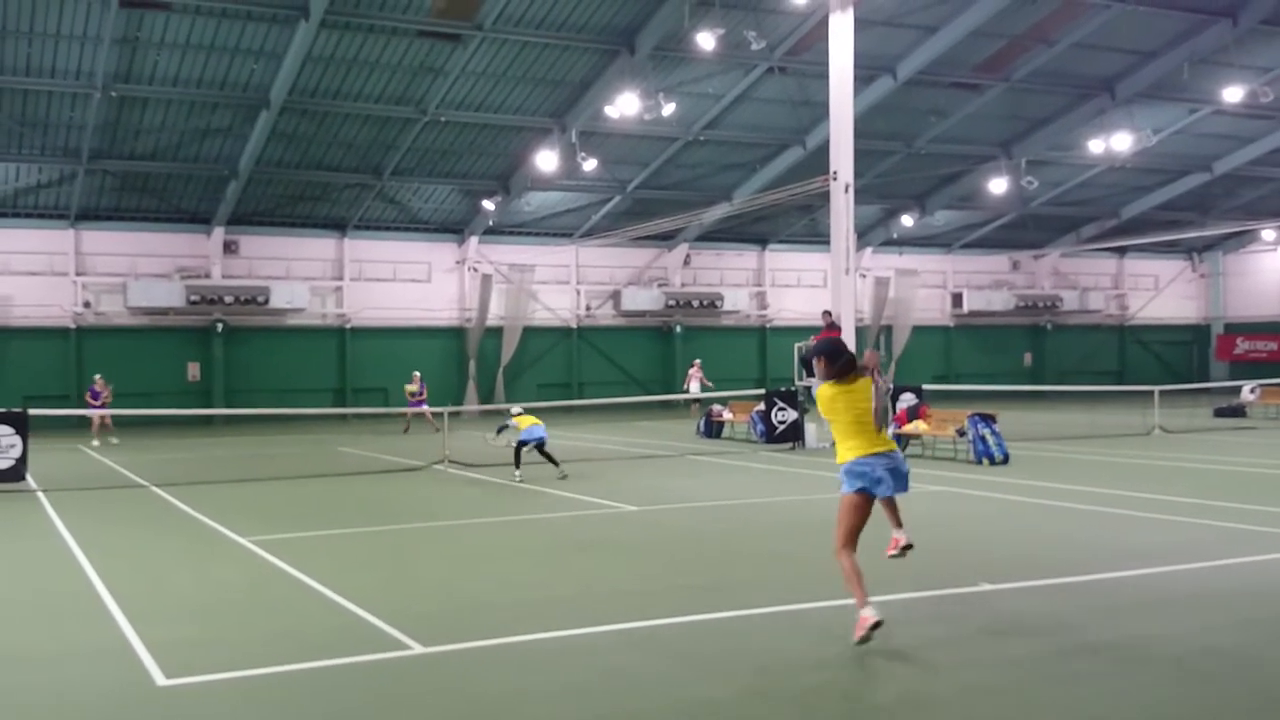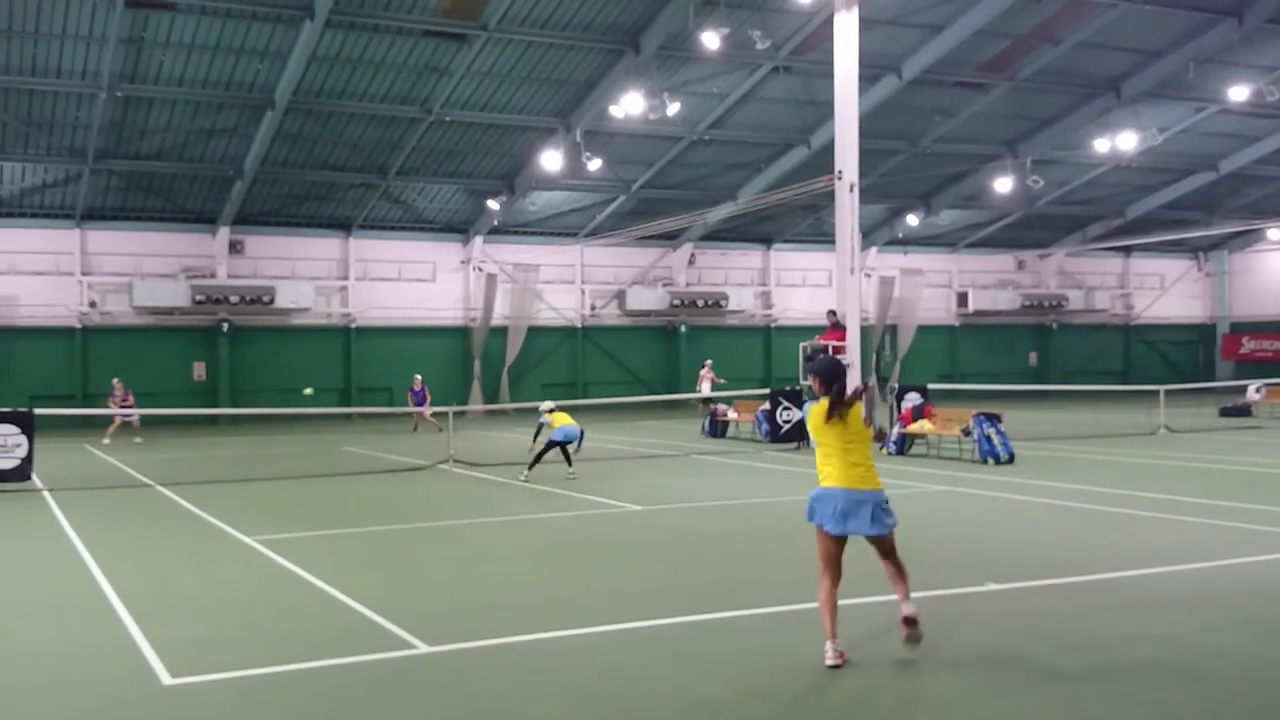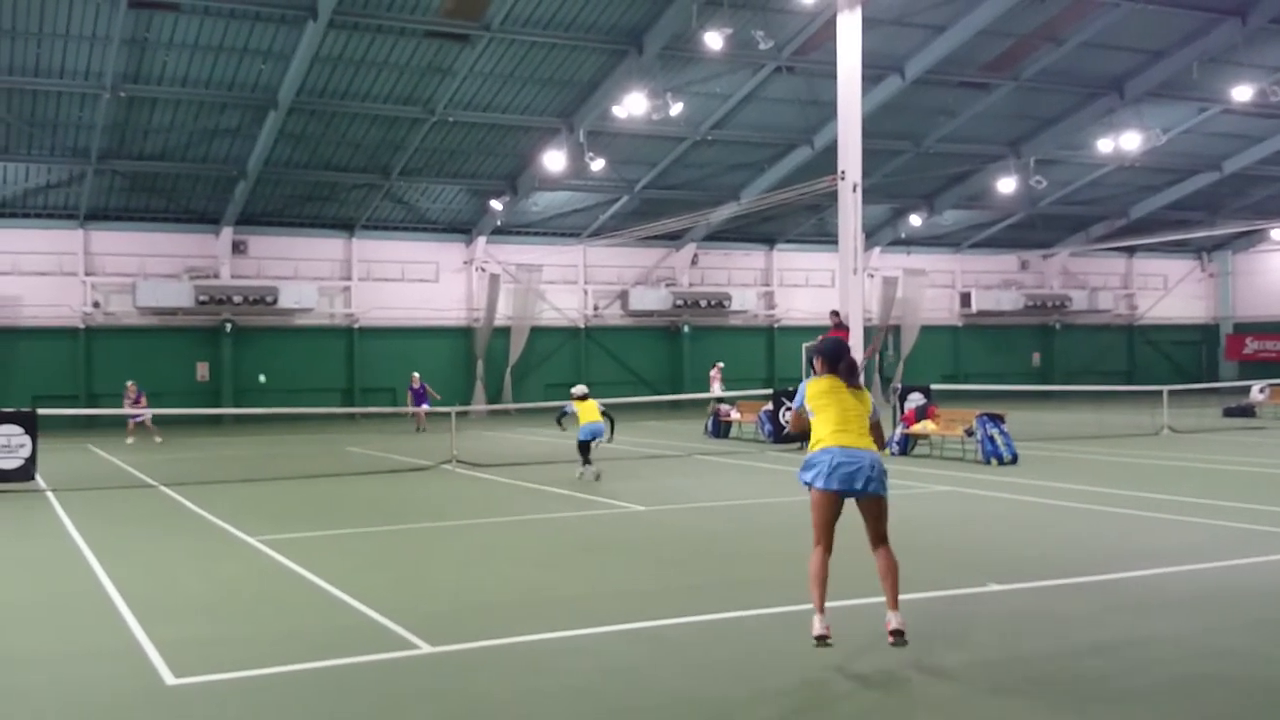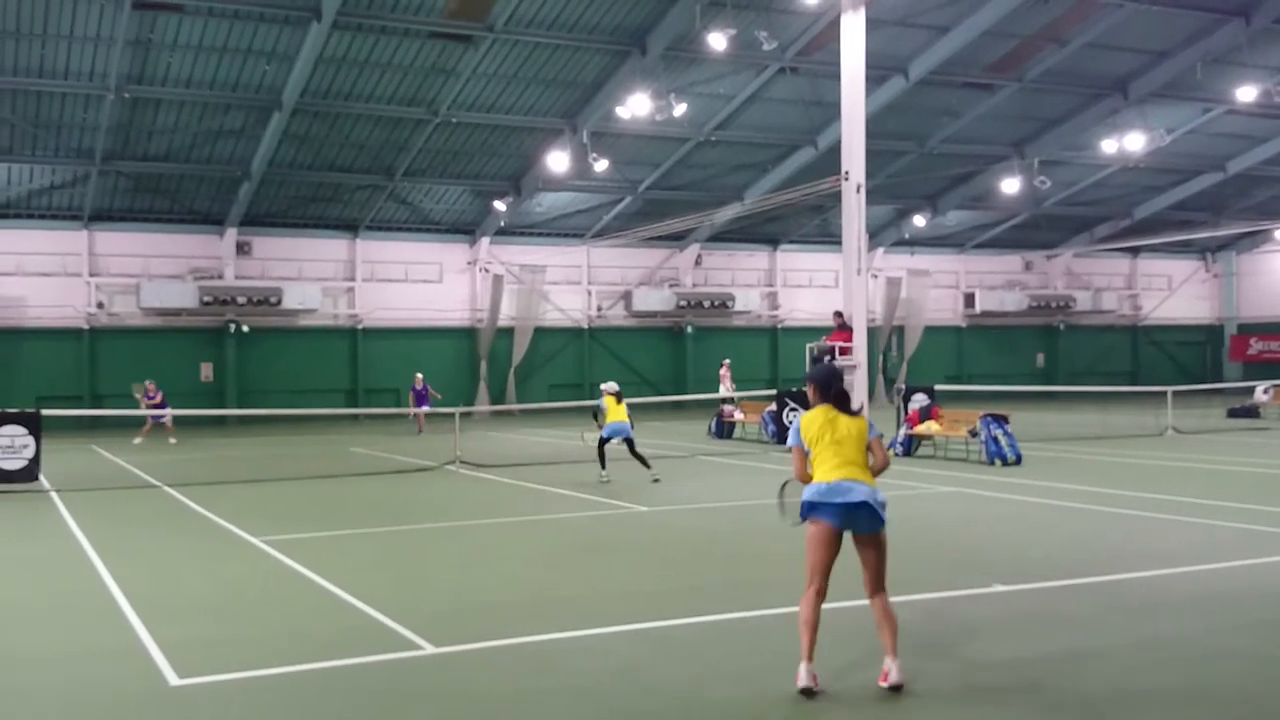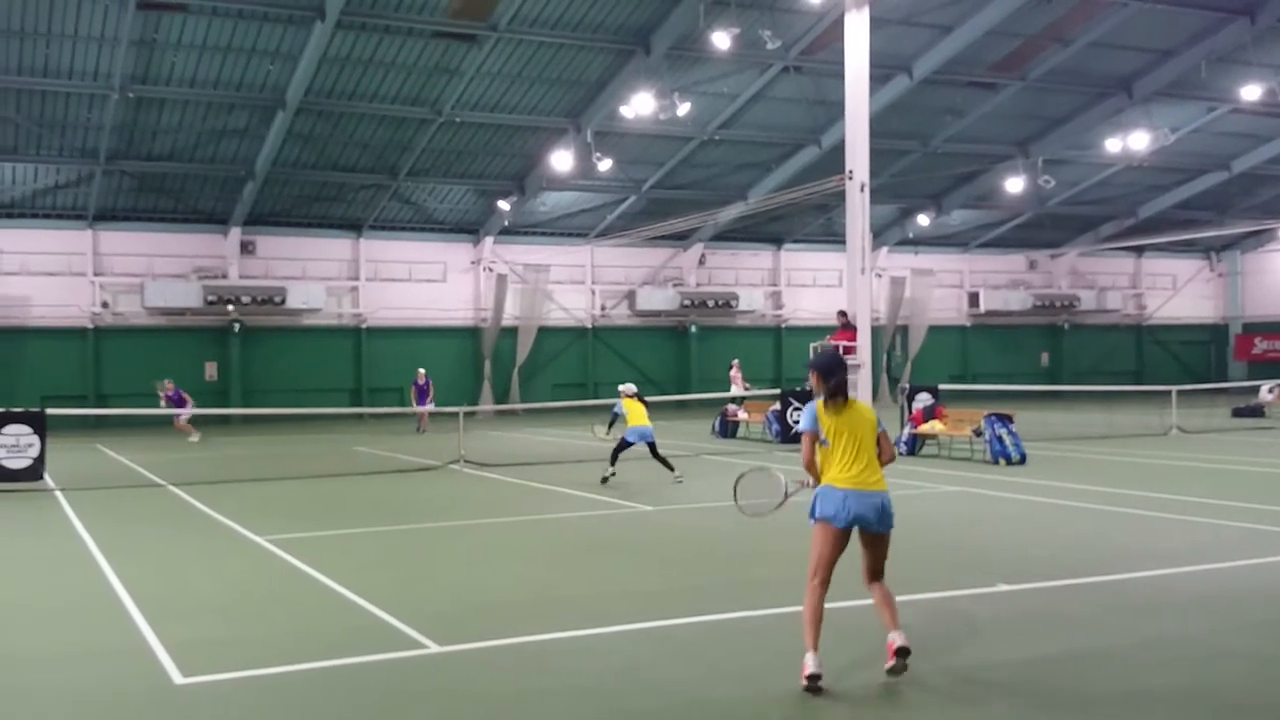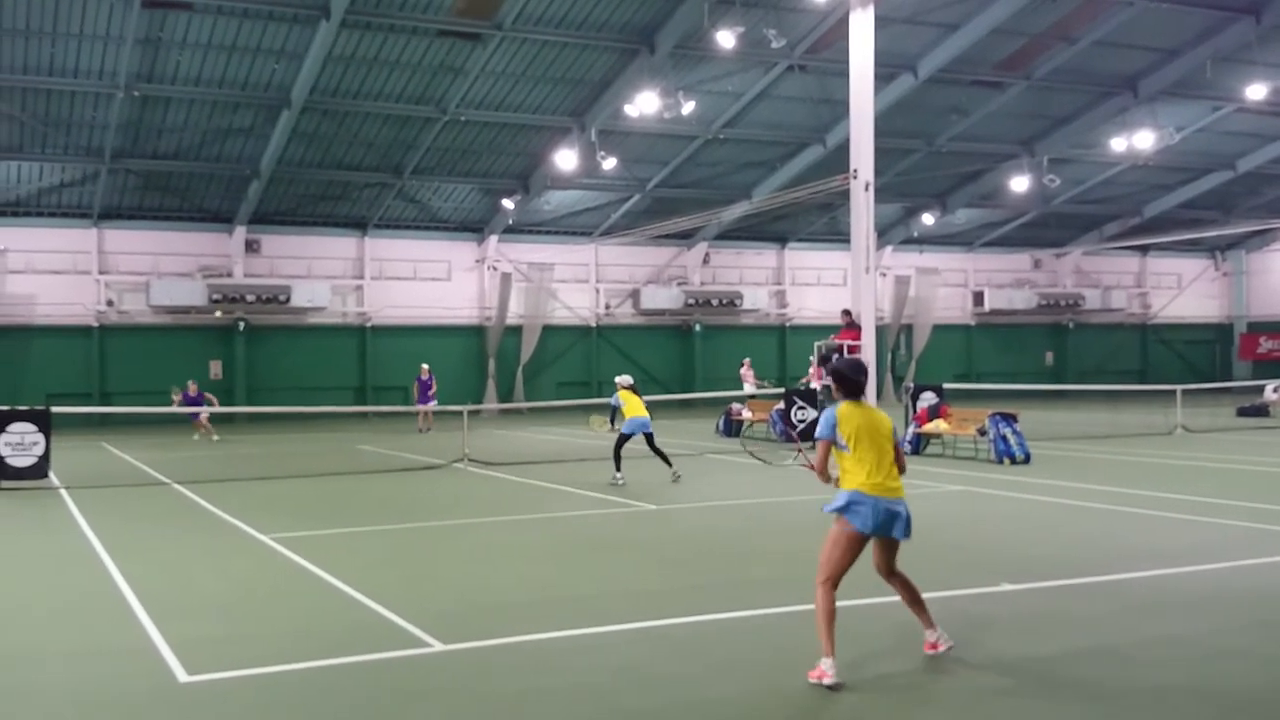
dt=0.2s
person 1, frame 1
left shoulder: (821, 392)
right shoulder: (868, 383)
left wrist: (864, 367)
right wrist: (871, 368)
left hip: (857, 467)
right hip: (887, 459)
left knee: (844, 549)
left ankle: (867, 611)
right ankle: (900, 534)
person 1, frame 2
left shoulder: (814, 411)
right shoulder: (862, 411)
left wrist: (850, 399)
left hip: (832, 499)
right hip: (870, 498)
left knee: (829, 578)
right knee: (890, 560)
left ankle: (832, 646)
right ankle: (907, 609)
person 1, frame 3
left shoulder: (808, 387)
right shoulder: (865, 393)
right elbow: (880, 442)
left hip: (828, 461)
right hip: (867, 462)
left knee: (821, 547)
right knee: (880, 545)
left ankle: (820, 621)
right ankle: (894, 619)
person 1, frame 4
left shoulder: (802, 421)
right shoulder: (862, 421)
left elbow: (800, 473)
right elbow: (881, 461)
left hip: (825, 498)
right hip: (866, 501)
left knee: (814, 591)
right knee: (876, 594)
left ankle: (806, 668)
right ankle: (892, 667)
person 1, frame 5
left shoulder: (814, 409)
right shoulder: (867, 411)
left elbow: (808, 459)
right elbow: (886, 455)
left wrist: (819, 480)
left hip: (837, 500)
right hip: (876, 499)
left knee: (818, 583)
right knee: (875, 578)
left ankle: (812, 659)
right ankle: (896, 636)
person 1, frame 6
left shoulder: (833, 415)
right shoulder: (883, 418)
left elbow: (820, 465)
right elbow: (900, 465)
left wrist: (825, 475)
left hip: (859, 505)
right hip: (893, 504)
left knee: (825, 583)
right knee: (887, 571)
left ankle: (827, 663)
right ankle: (935, 634)
